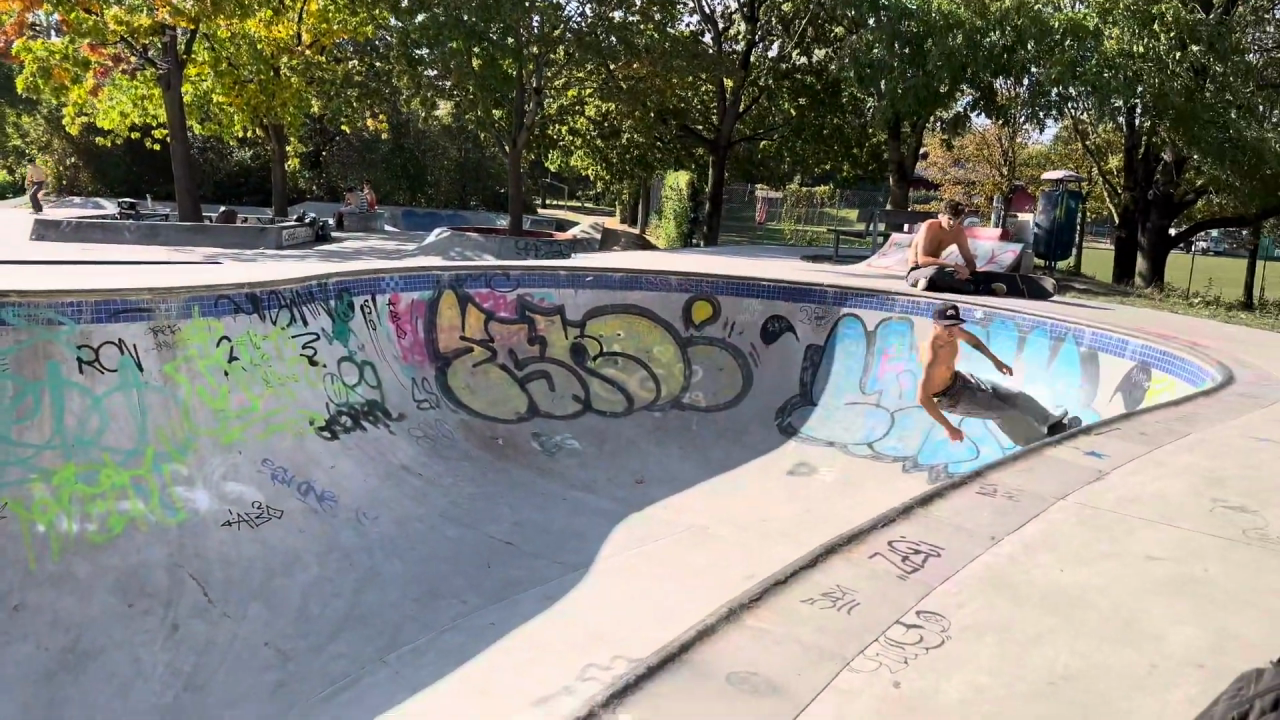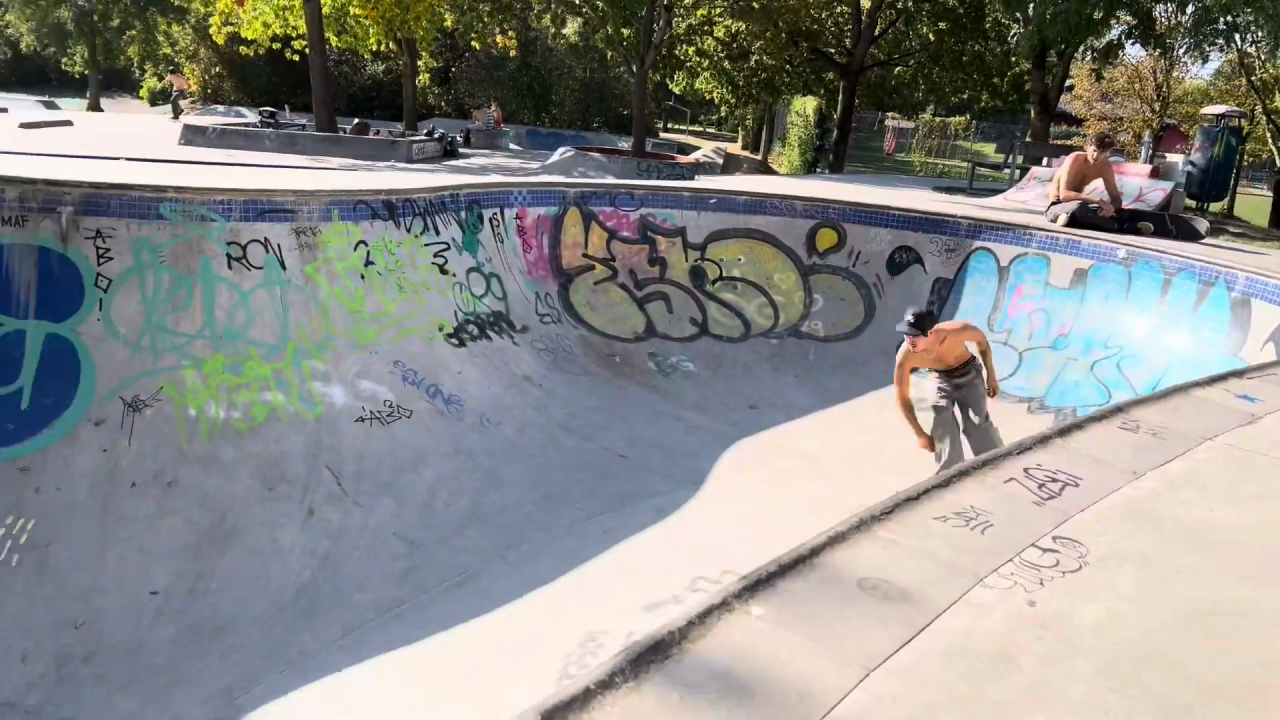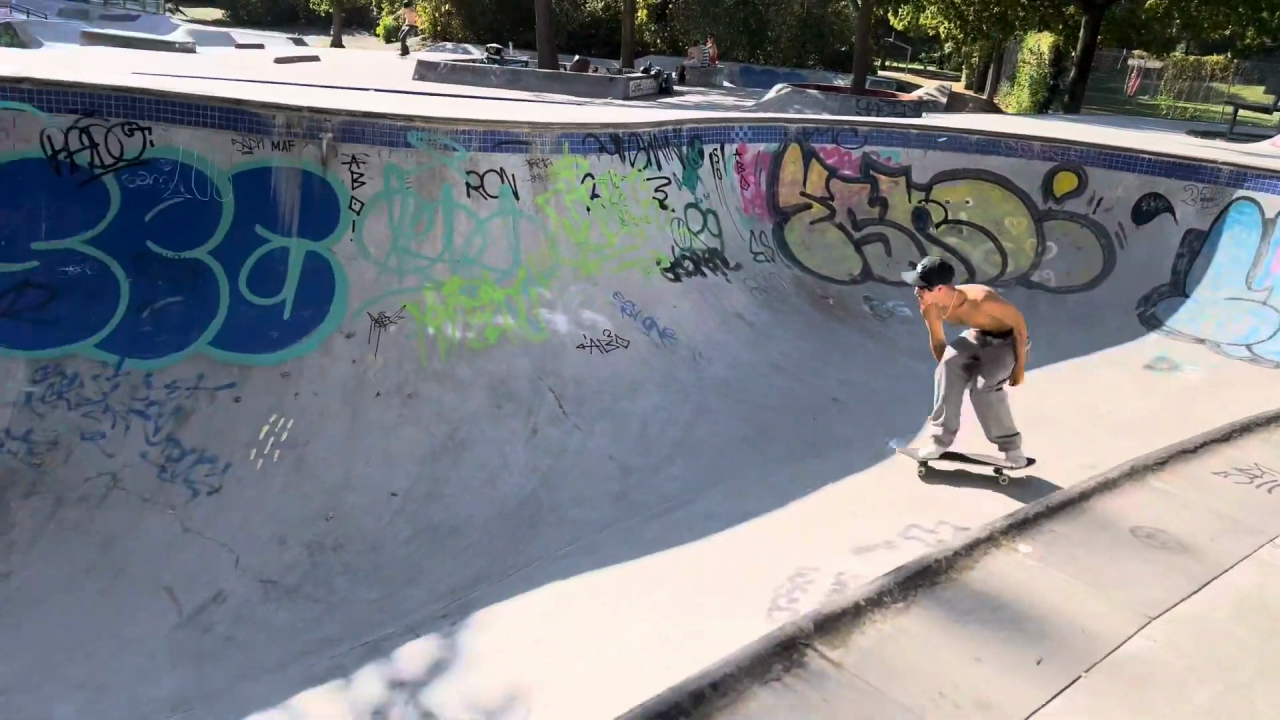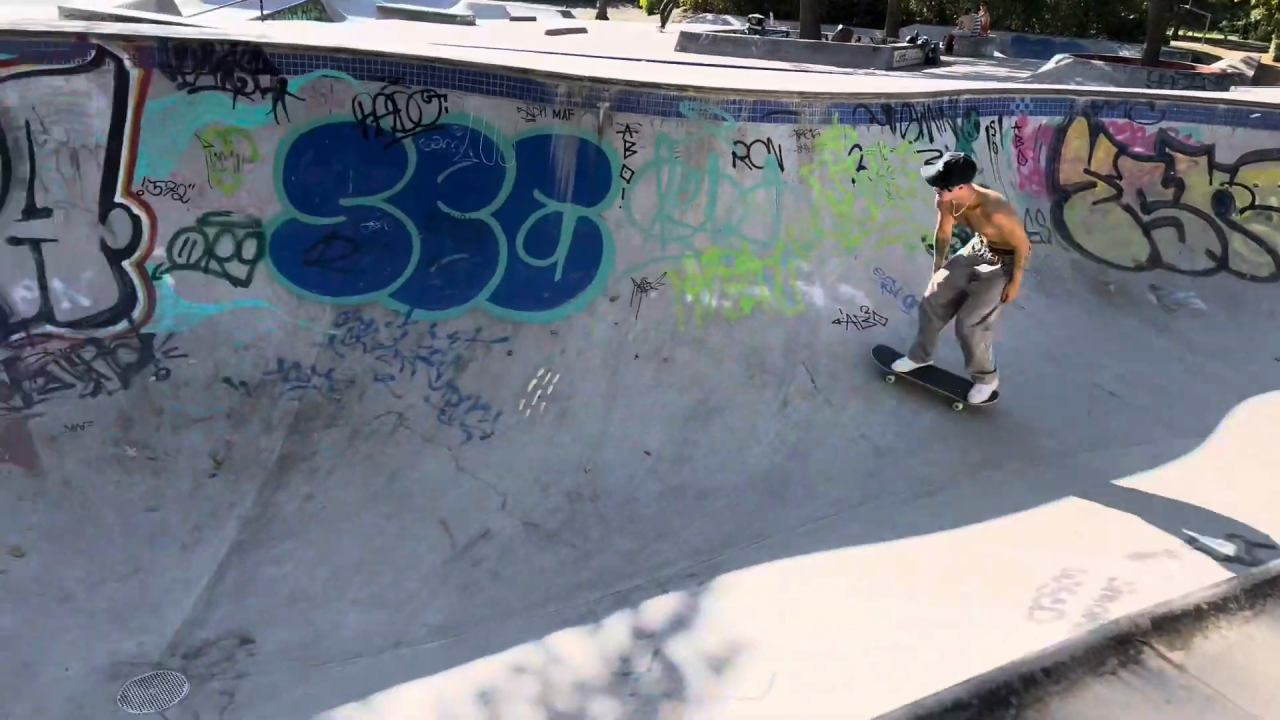
dt=0.3s
person 1, frame 1
left shoulder: (951, 330)
right shoulder: (933, 359)
left elbow: (970, 338)
right elbow: (923, 398)
left wrist: (995, 360)
right wrist: (949, 428)
left hip: (958, 379)
right hip: (950, 397)
left knee: (1013, 397)
right knee: (1006, 415)
left ankle: (1048, 421)
person 1, frame 2
left shoulder: (956, 331)
right shoulder: (905, 357)
left elbow: (980, 337)
right elbow: (902, 398)
left wrist: (991, 376)
right wrist: (920, 434)
left hip: (968, 373)
right hip: (942, 379)
left knee: (977, 423)
right knee: (944, 427)
person 1, frame 3
left shoulder: (982, 299)
right shoulder: (929, 308)
left elbow: (1019, 322)
right elbow: (938, 342)
left wrist: (1020, 364)
right wrist: (945, 383)
left hip: (1008, 341)
right hip: (980, 335)
left knee: (984, 388)
right knee: (950, 365)
left ankle: (1012, 449)
right ankle: (941, 439)
person 1, frame 4
left shoulder: (995, 211)
right shoulder: (948, 200)
left elbow: (1022, 243)
right elbow: (943, 235)
left wrist: (1016, 282)
right wrist: (939, 272)
left hip: (1005, 261)
right hip: (980, 248)
left knee: (969, 323)
right knee: (935, 299)
left ankle: (985, 377)
right ankle: (920, 355)
